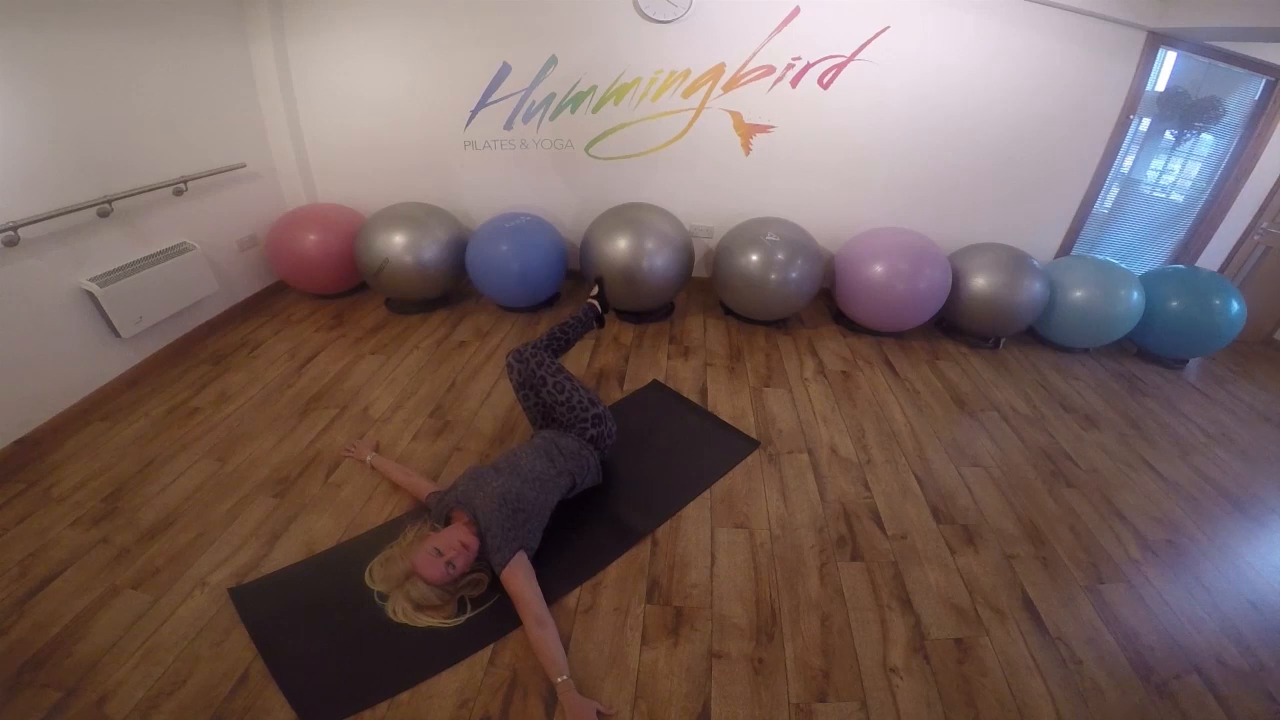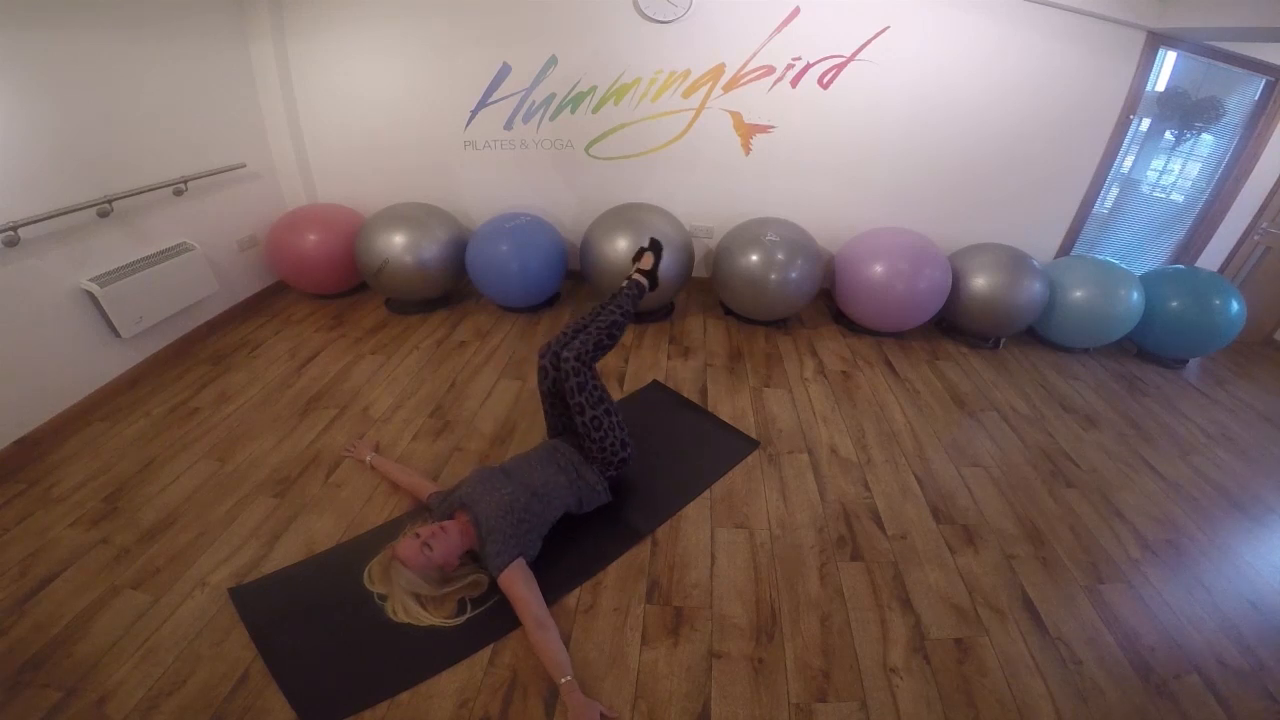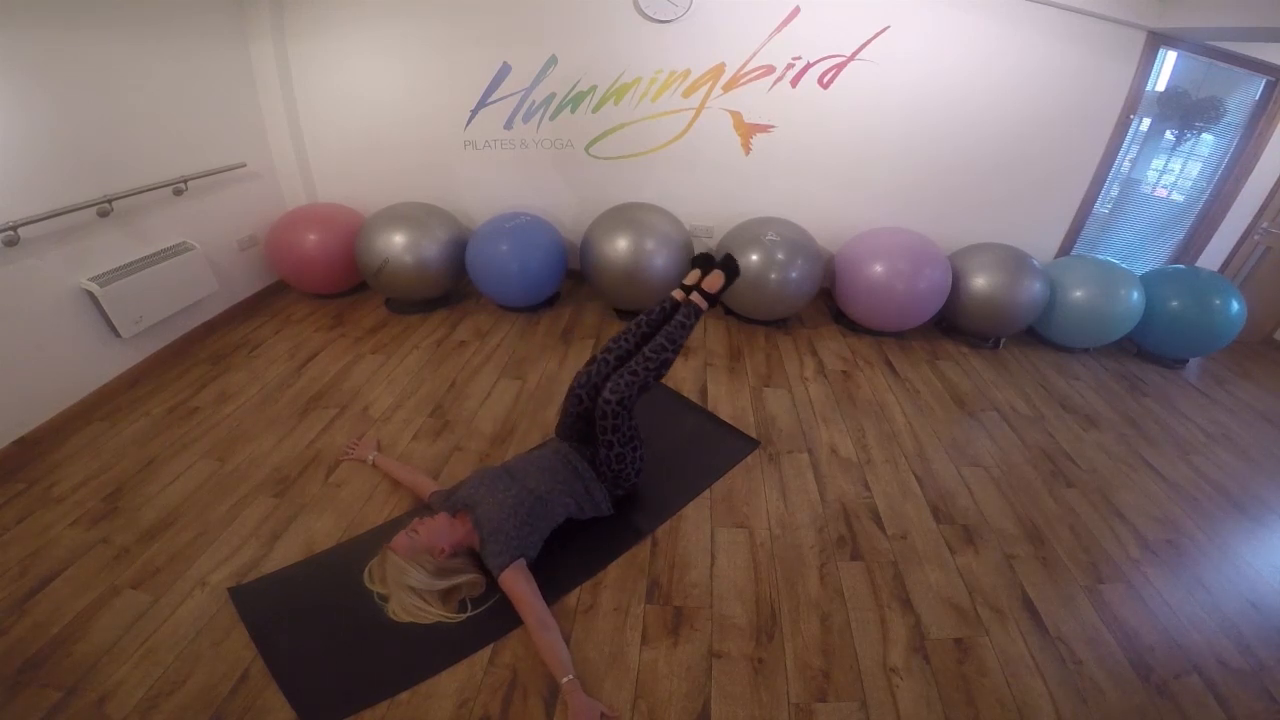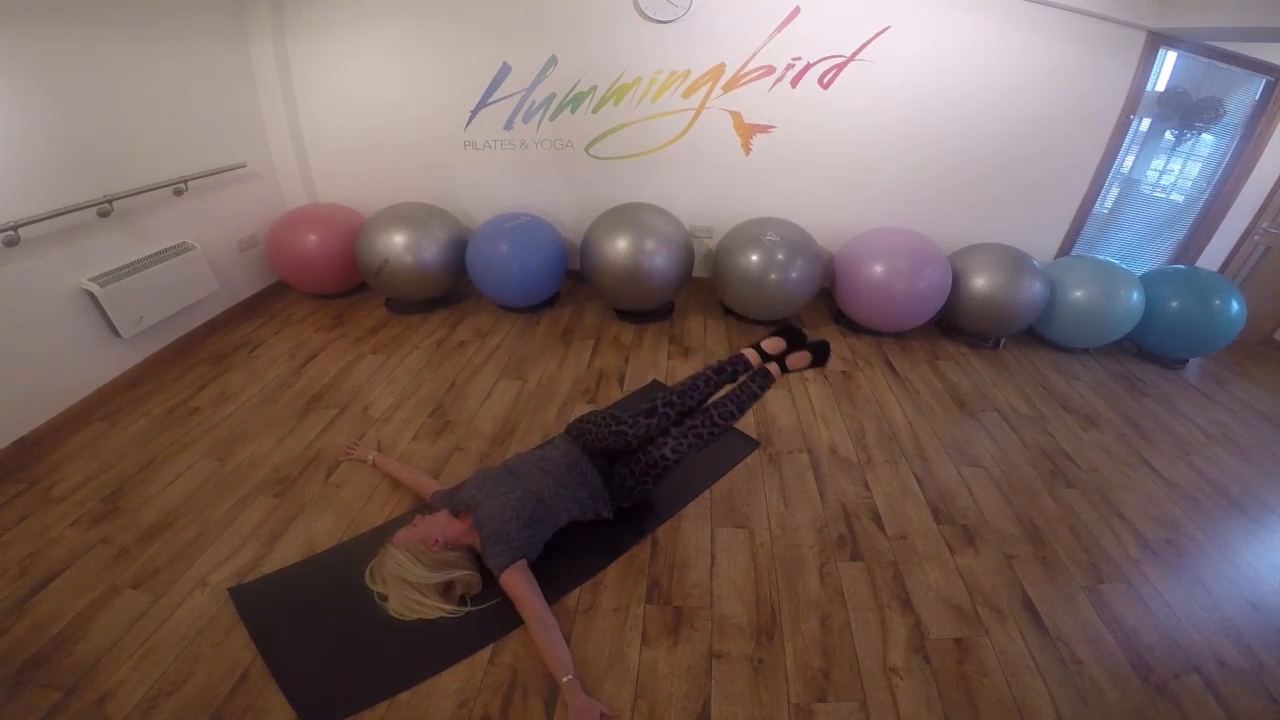
dt=1s
person 1, frame 1
left shoulder: (443, 509)
right shoulder: (498, 545)
left elbow: (413, 478)
right elbow: (537, 620)
left wrist: (370, 456)
left hip: (550, 441)
right hip: (583, 444)
left ankle: (595, 308)
right ankle: (594, 309)
person 1, frame 2
left shoulder: (449, 508)
right shoulder: (496, 550)
left elbow: (414, 478)
right elbow: (538, 623)
left wrist: (371, 456)
left hip: (560, 450)
right hip: (595, 469)
left knee: (555, 356)
right knee: (570, 360)
left ankle: (636, 281)
right ankle: (638, 283)
person 1, frame 3
left shoulder: (451, 505)
right shoulder: (495, 548)
left elbow: (417, 477)
right elbow: (539, 621)
left wrist: (373, 456)
left hip: (565, 450)
right hip: (601, 481)
left knee: (591, 383)
right knee: (615, 394)
left ankle: (685, 294)
right ankle: (698, 302)
person 1, frame 4
left shoulder: (454, 503)
right shoulder: (495, 548)
left elbow: (421, 479)
right elbow: (540, 620)
left wrist: (374, 456)
left hip: (578, 445)
right hip: (608, 489)
left knee: (643, 424)
right knee: (665, 448)
left ankle: (759, 356)
right ankle: (770, 368)
